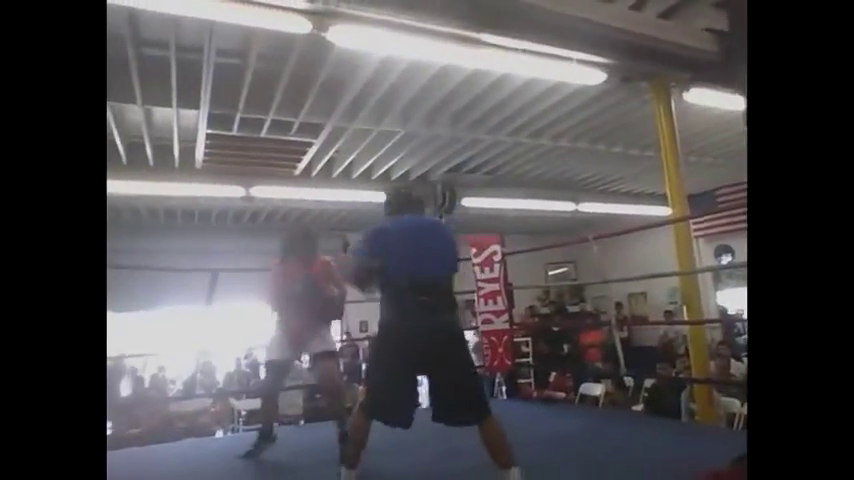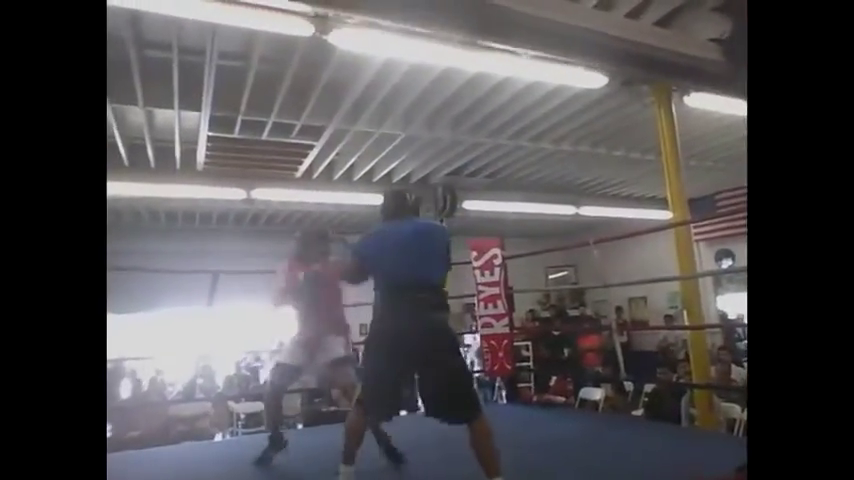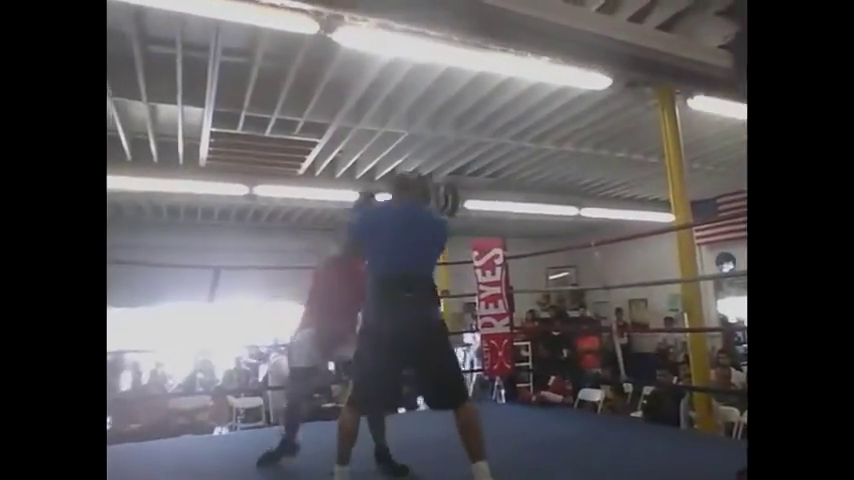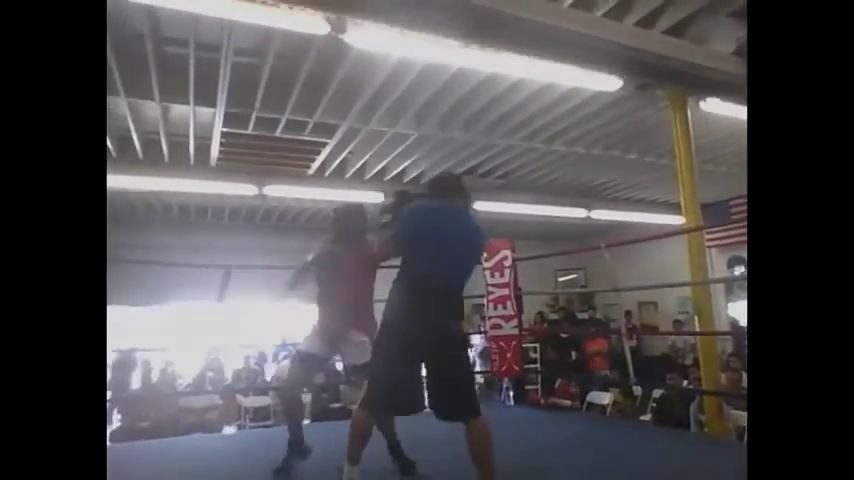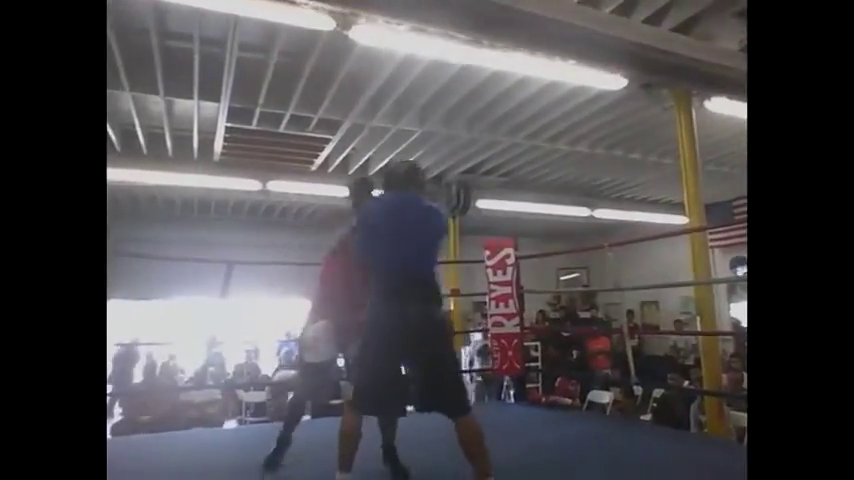
dt=0.3s
person 1, frame 1
left shoulder: (382, 232)
right shoulder: (443, 232)
left elbow: (354, 275)
left hip: (398, 325)
right hip: (442, 323)
left knee: (368, 407)
right knee: (479, 411)
person 1, frame 2
left shoulder: (375, 238)
right shoulder: (438, 233)
left elbow: (352, 275)
left hip: (389, 324)
right hip: (432, 322)
left knee: (366, 405)
right knee: (470, 410)
person 1, frame 3
left shoulder: (374, 215)
right shoulder: (438, 224)
left hip: (381, 317)
right hip: (424, 315)
left knee: (357, 402)
right knee: (459, 399)
person 1, frame 4
left shoulder: (421, 212)
right shoulder: (475, 232)
left elbow: (390, 247)
left hip: (404, 318)
right hip: (447, 322)
left knee: (371, 403)
right knee: (469, 412)
person 1, frame 5
left shoulder: (374, 210)
right shoulder: (435, 216)
left elbow: (362, 258)
left hip: (383, 316)
right hip: (426, 315)
left knee: (358, 404)
right knee: (459, 408)
person 2, frame 1
left shoulder: (325, 265)
right shoulder: (281, 267)
left elbow: (341, 291)
right elbow: (275, 303)
left wrist: (334, 303)
right wrist: (295, 292)
left hip: (317, 329)
right hip: (288, 330)
left knee: (332, 380)
right knee: (270, 386)
left ankle: (344, 436)
right ankle: (265, 435)
person 2, frame 2
left shoulder: (329, 268)
right shoulder: (294, 269)
right elbow: (279, 299)
right wrist: (298, 285)
left hip: (332, 334)
right hip: (305, 337)
left knee: (348, 386)
right knee: (273, 390)
left ankle: (381, 439)
right ankle: (275, 441)
person 2, frame 3
left shoulder: (362, 271)
right shoulder: (336, 263)
left hip: (345, 334)
right hip: (313, 332)
right knee: (297, 395)
left ankle: (382, 453)
right ankle: (287, 443)
person 2, frame 4
left shoulder: (367, 251)
right shoulder: (328, 253)
right elbow: (294, 284)
right wrist: (313, 262)
left hip: (358, 330)
right hip: (325, 329)
right knee: (288, 387)
left ankle: (395, 449)
right ankle: (296, 446)
person 2, frame 5
right shoulder: (348, 244)
left hip: (358, 325)
right hip: (325, 322)
right knee: (306, 390)
left ankle: (389, 451)
right ankle: (283, 441)
